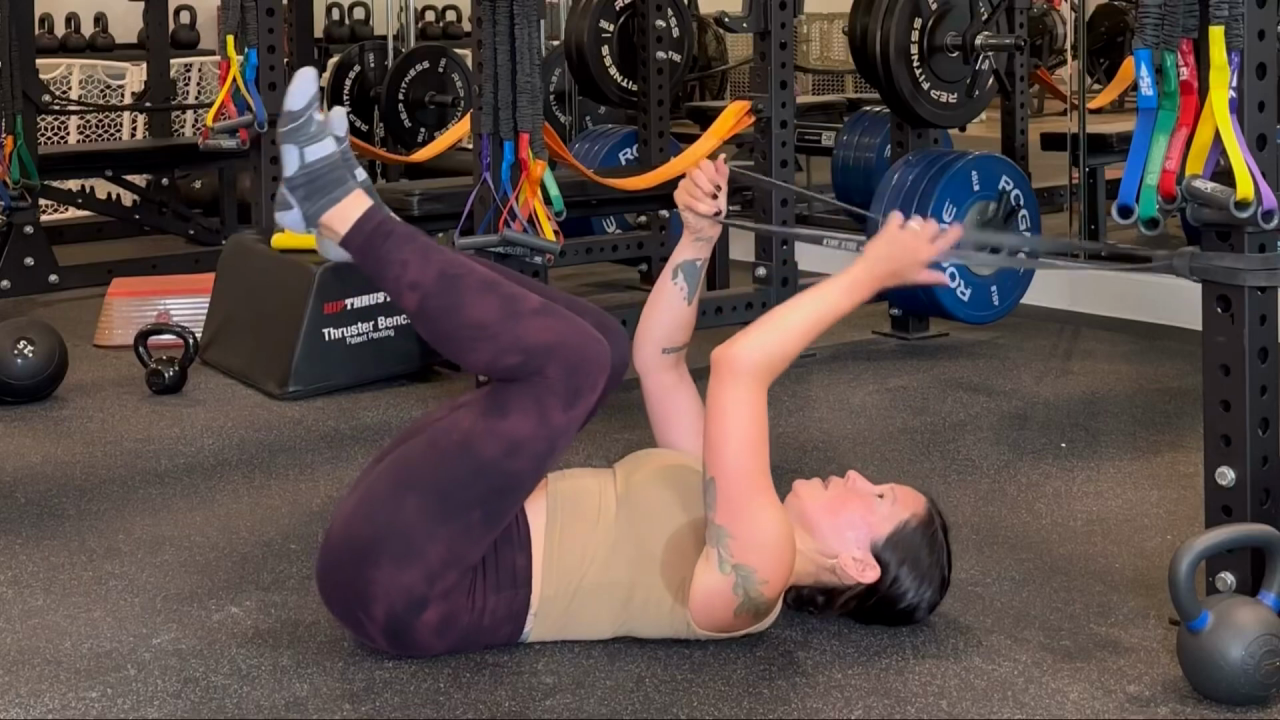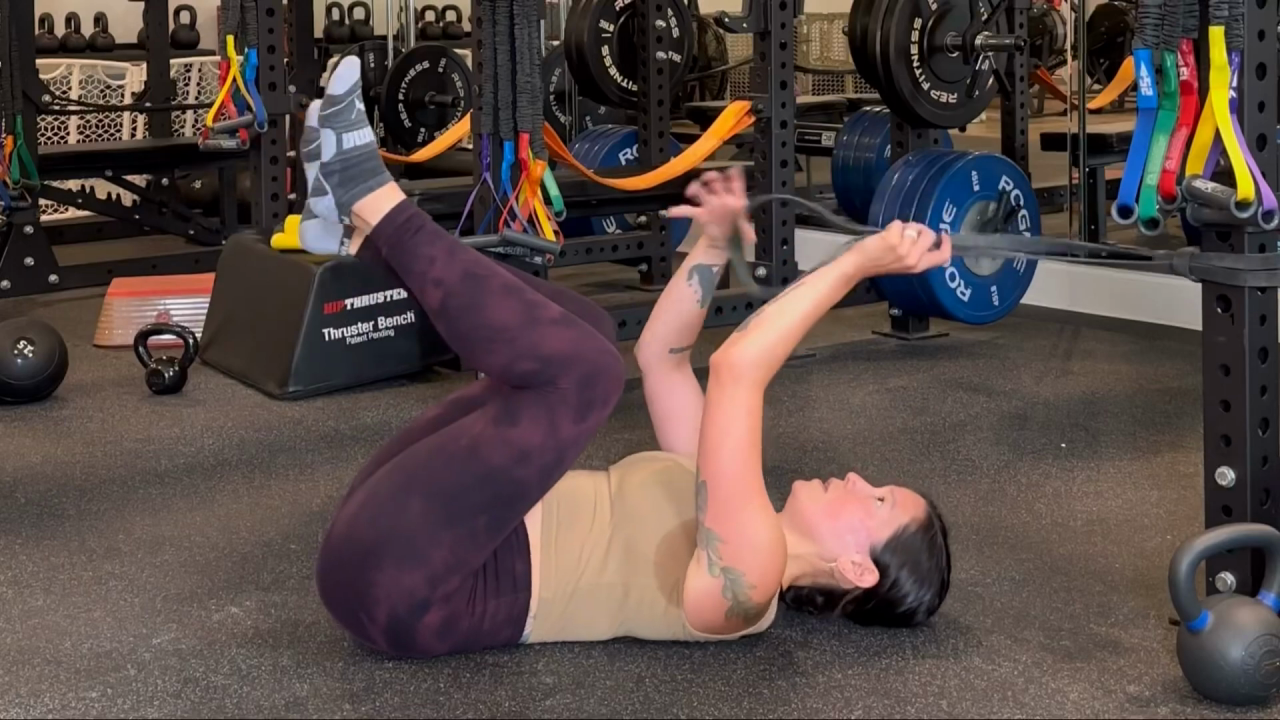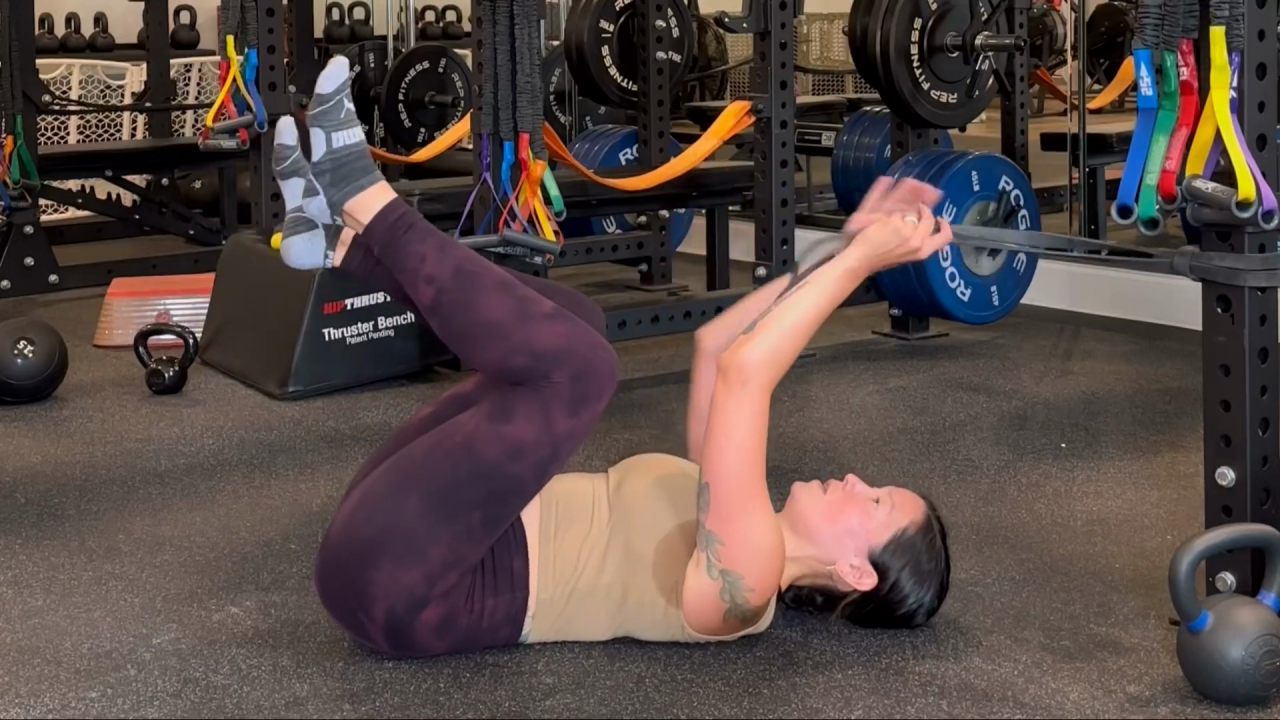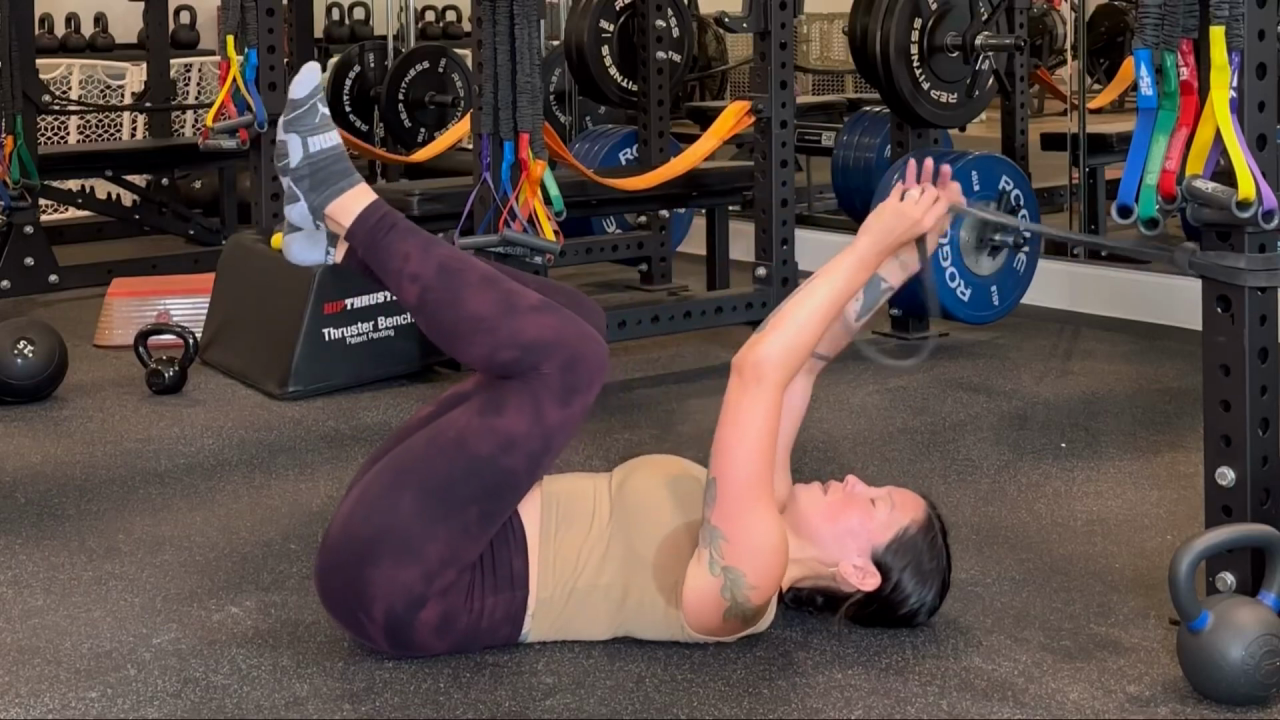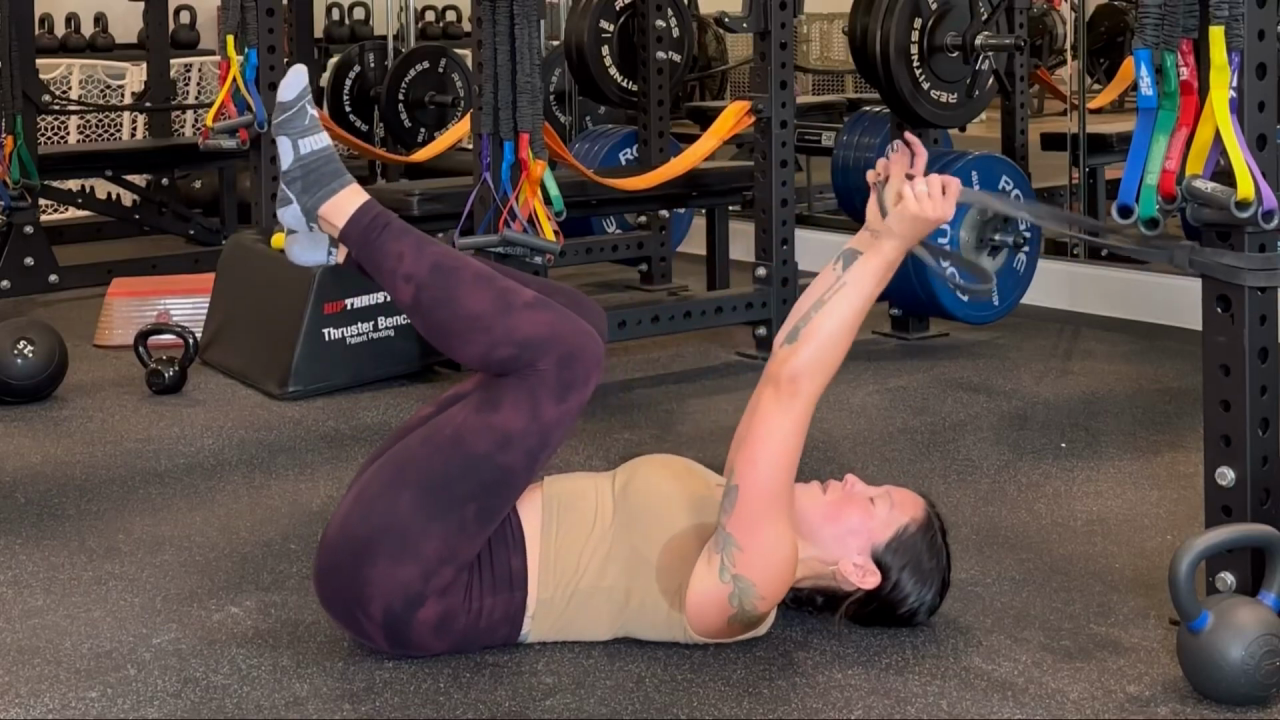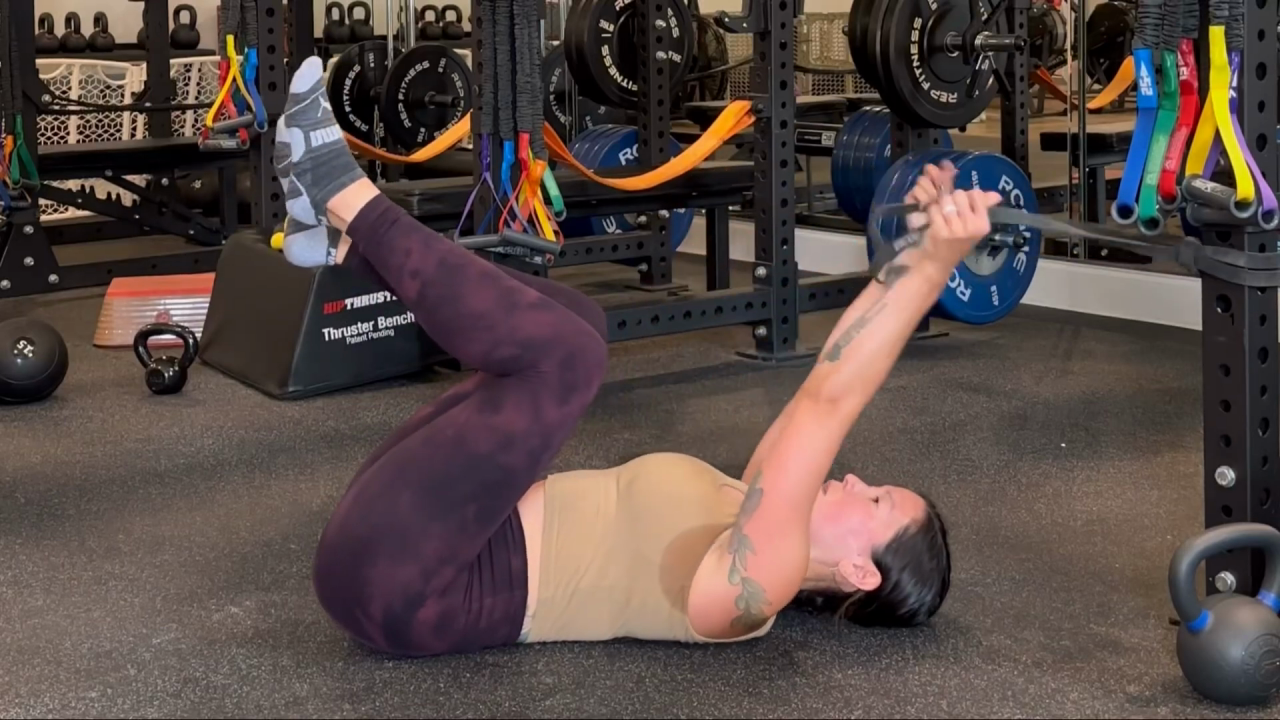
dt=0.2s
person 1, frame 1
left shoulder: (752, 576)
right shoulder: (737, 516)
left elbow: (737, 369)
right elbow: (661, 353)
left wrist: (865, 276)
right wrist: (699, 234)
left hip: (396, 574)
right hip: (407, 543)
left knee: (567, 355)
right knee: (598, 338)
left ankle: (340, 209)
right ankle: (365, 224)
person 1, frame 2
left shoulder: (746, 578)
right shoulder: (726, 514)
left elbow: (735, 369)
right elbow: (660, 354)
left wrist: (856, 262)
right wrist: (714, 242)
left hip: (395, 576)
right hip: (404, 525)
left knee: (581, 366)
right knee: (580, 333)
left ankle: (373, 202)
right ankle: (359, 234)
person 1, frame 3
left shoulder: (744, 580)
right shoulder: (746, 530)
left elbow: (742, 373)
right elbow: (716, 343)
left wrist: (859, 259)
right wrist: (845, 252)
left hip: (393, 576)
right hip: (405, 528)
left knee: (576, 362)
right knee: (567, 324)
left ankle: (363, 201)
right ankle: (337, 240)
person 1, frame 4
left shoulder: (747, 580)
right shoulder: (764, 519)
left elbow: (758, 371)
right elbow: (795, 361)
left wrist: (872, 248)
right wrist: (890, 266)
left hip: (395, 579)
right hip: (412, 530)
left knee: (564, 352)
right knee: (568, 320)
left ankle: (345, 203)
right ankle: (342, 243)
person 1, frame 5
left shoulder: (751, 583)
right shoulder: (753, 533)
left elbow: (790, 386)
right elbow: (796, 361)
left wrist: (891, 247)
right wrist: (874, 235)
left hip: (394, 578)
right hip: (409, 532)
left knee: (561, 350)
right knee: (570, 320)
left ankle: (338, 204)
right ankle: (342, 243)
person 1, frame 6
left shoulder: (755, 586)
right shoulder: (755, 526)
left elbow: (828, 400)
right elbow: (833, 377)
left wrist: (934, 267)
right wrist: (916, 244)
left hip: (392, 574)
right hip: (422, 532)
left knee: (562, 351)
right knee: (570, 323)
left ankle: (349, 198)
right ankle: (344, 237)
